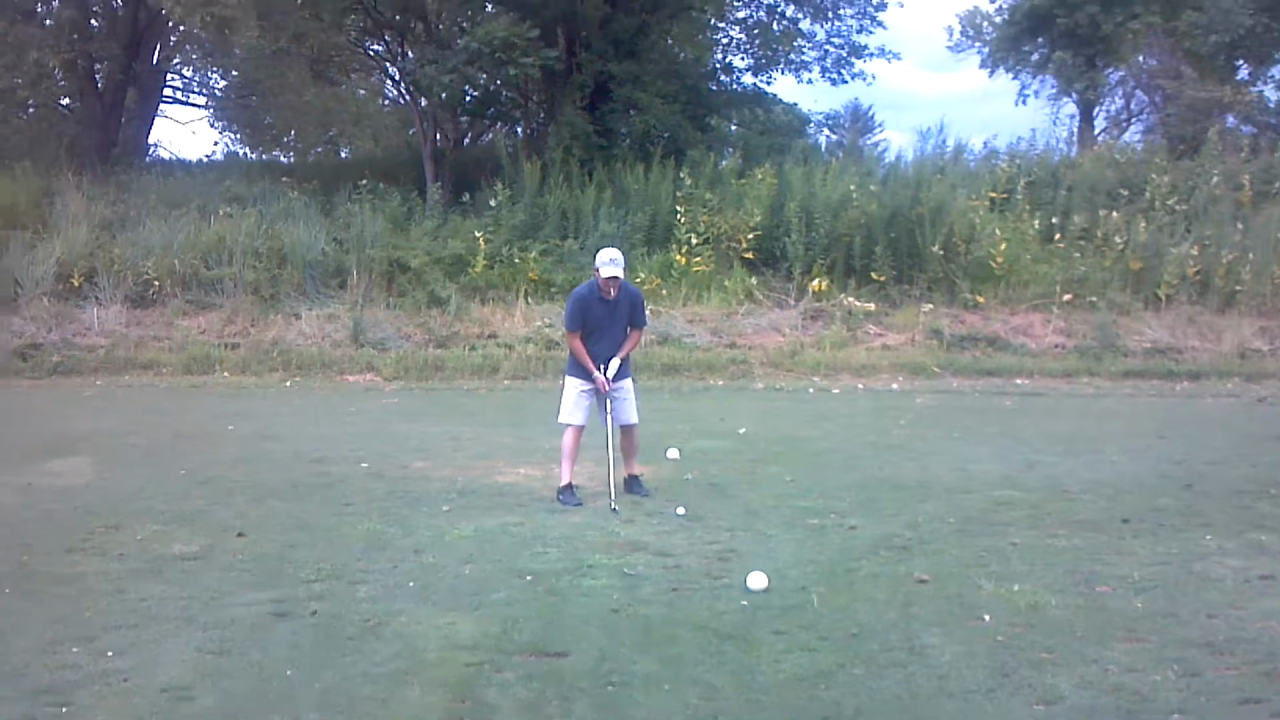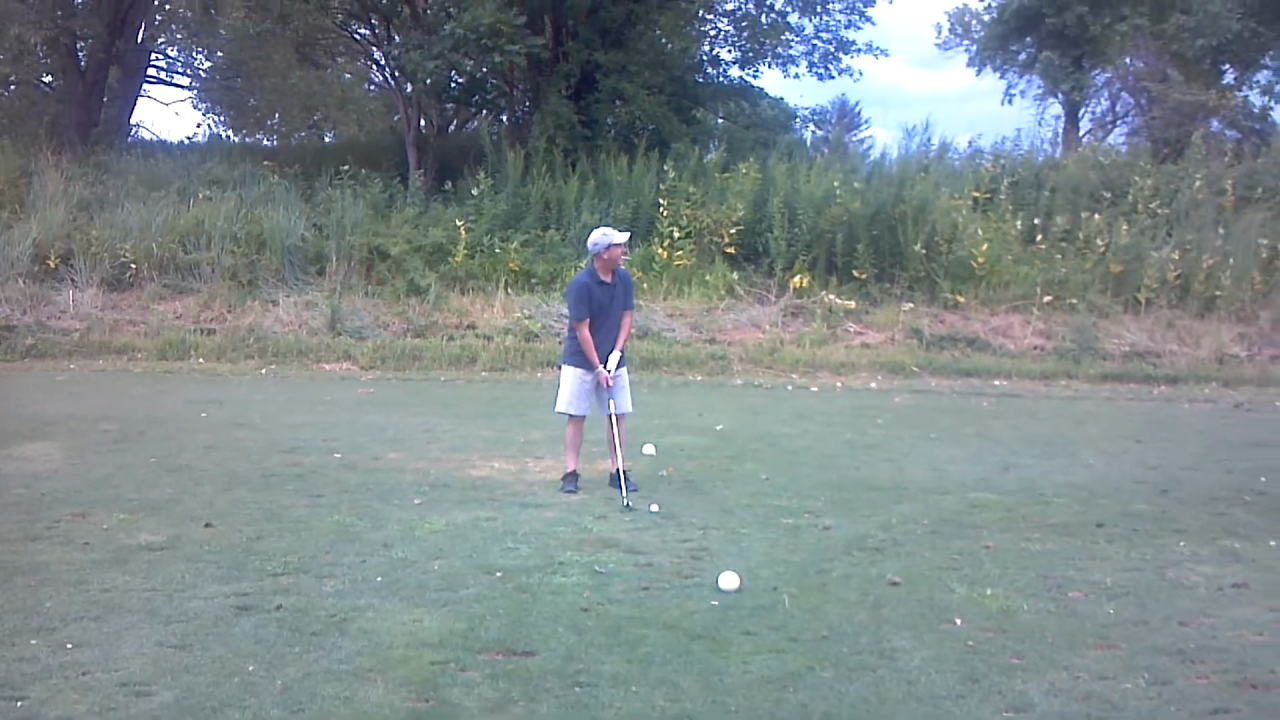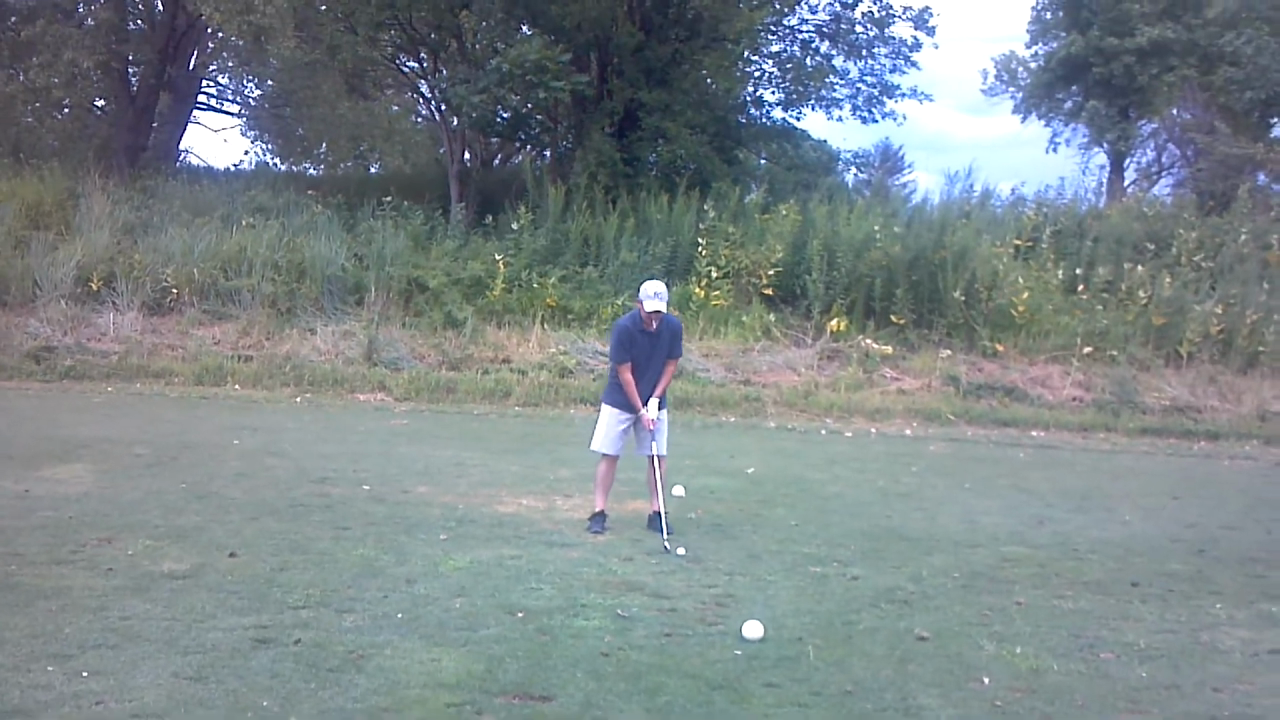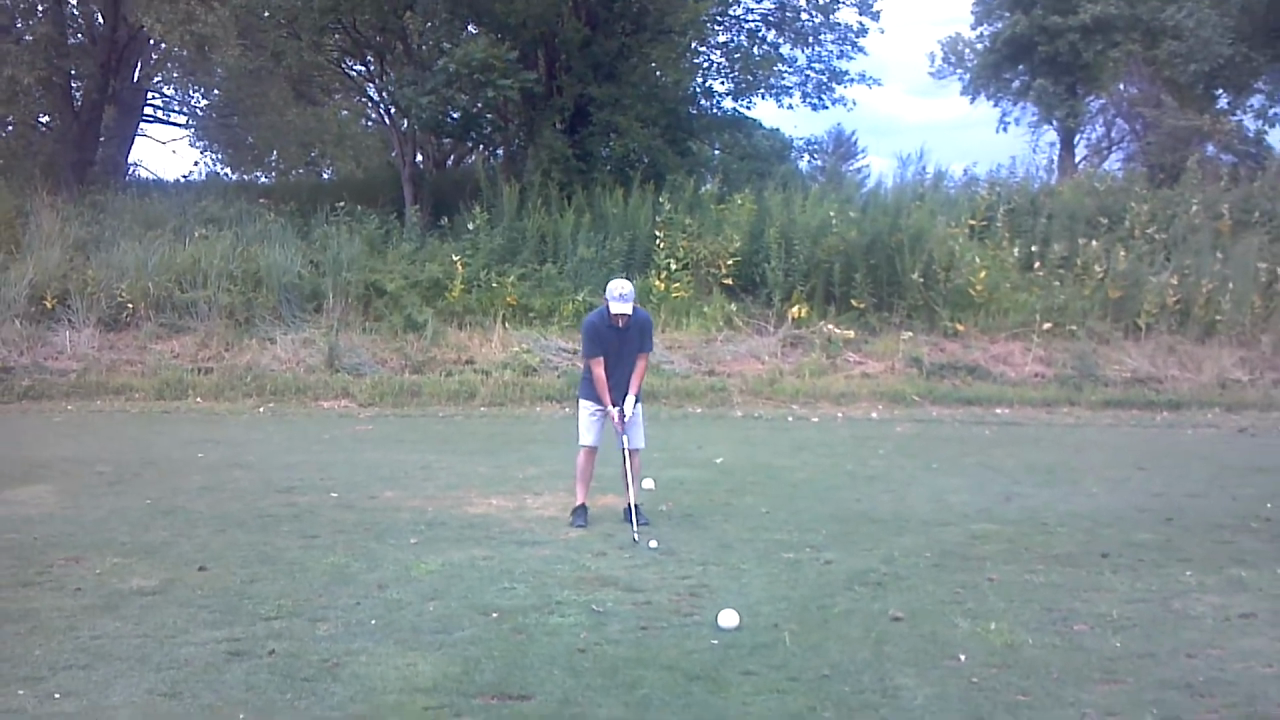
dt=1s
person 1, frame 1
left shoulder: (633, 295)
right shoulder: (580, 296)
left elbow: (636, 332)
right elbow: (573, 339)
left wrist: (618, 360)
right wrist: (594, 373)
left hip: (618, 371)
right hip: (582, 373)
left knee: (628, 425)
right knee: (574, 426)
left ankle: (632, 477)
right ankle: (565, 486)
person 1, frame 2
left shoulder: (624, 279)
right shoulder: (581, 284)
left elbow: (626, 317)
right elbow: (581, 330)
left wrist: (616, 353)
right wrist: (597, 367)
left hip: (614, 360)
right hip: (581, 362)
left knee: (618, 415)
right knee: (576, 416)
left ankle: (617, 471)
right ankle: (570, 473)
person 1, frame 3
left shoulder: (673, 326)
right shoulder: (623, 327)
left elbow: (671, 365)
right elbow: (624, 373)
left wrist: (655, 399)
right wrist: (640, 411)
left hip: (655, 401)
right hip: (619, 402)
left knee: (658, 456)
right knee: (608, 455)
left ankle: (655, 512)
right ankle: (598, 513)
person 1, frame 4
left shoulder: (643, 320)
right shoulder: (592, 322)
left elbow: (641, 360)
right elbow: (597, 368)
left wrist: (631, 396)
right wrist: (608, 407)
left hip: (628, 395)
right hip: (594, 395)
left knee: (632, 449)
right knee: (588, 447)
left ankle: (631, 505)
right ankle: (580, 506)
